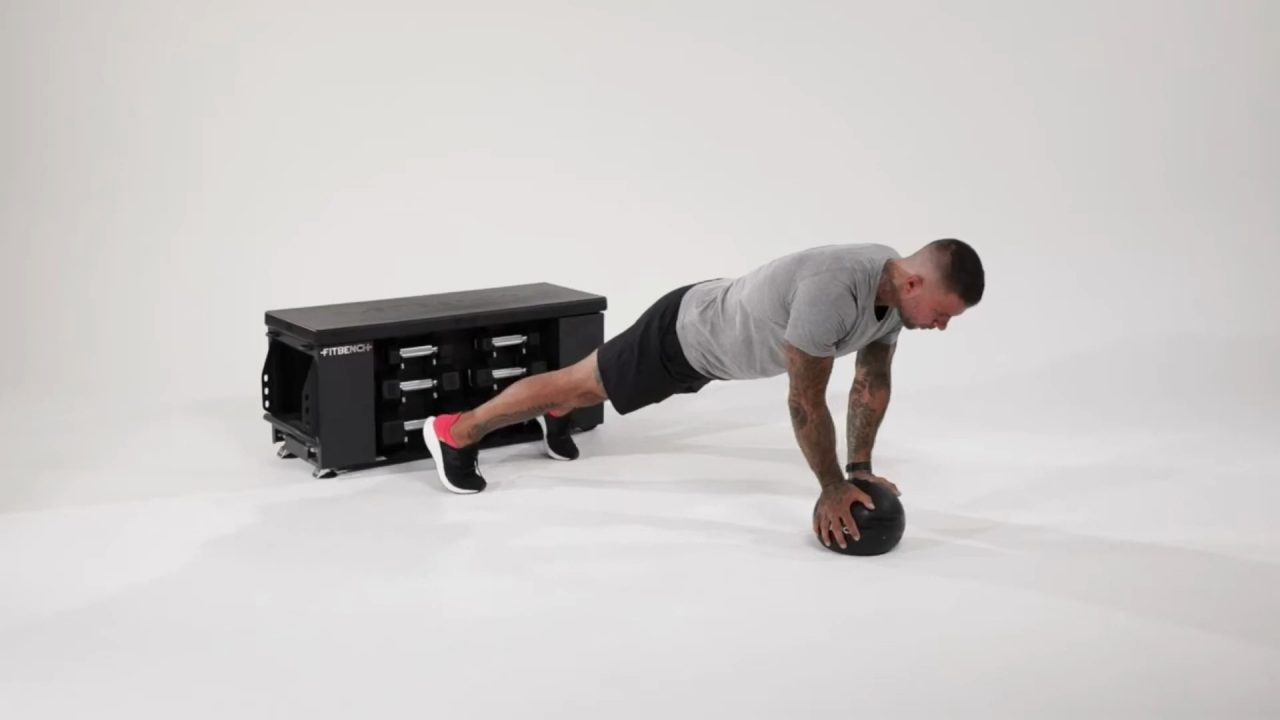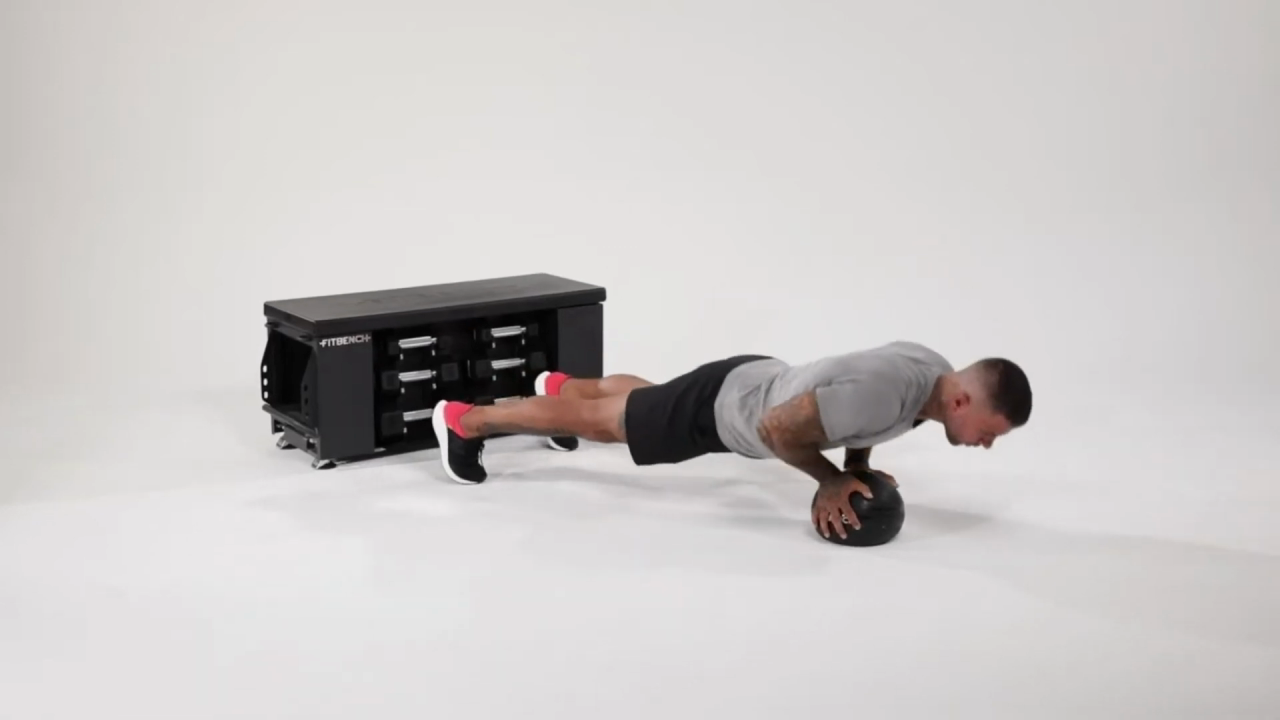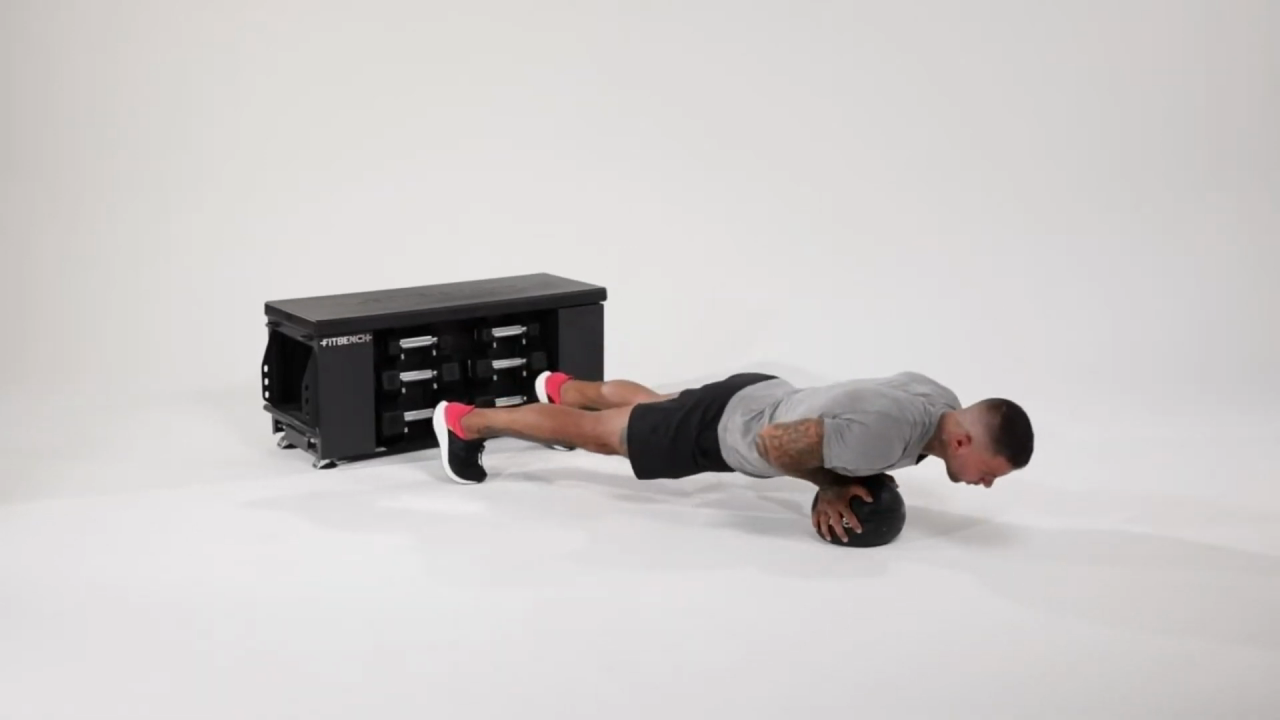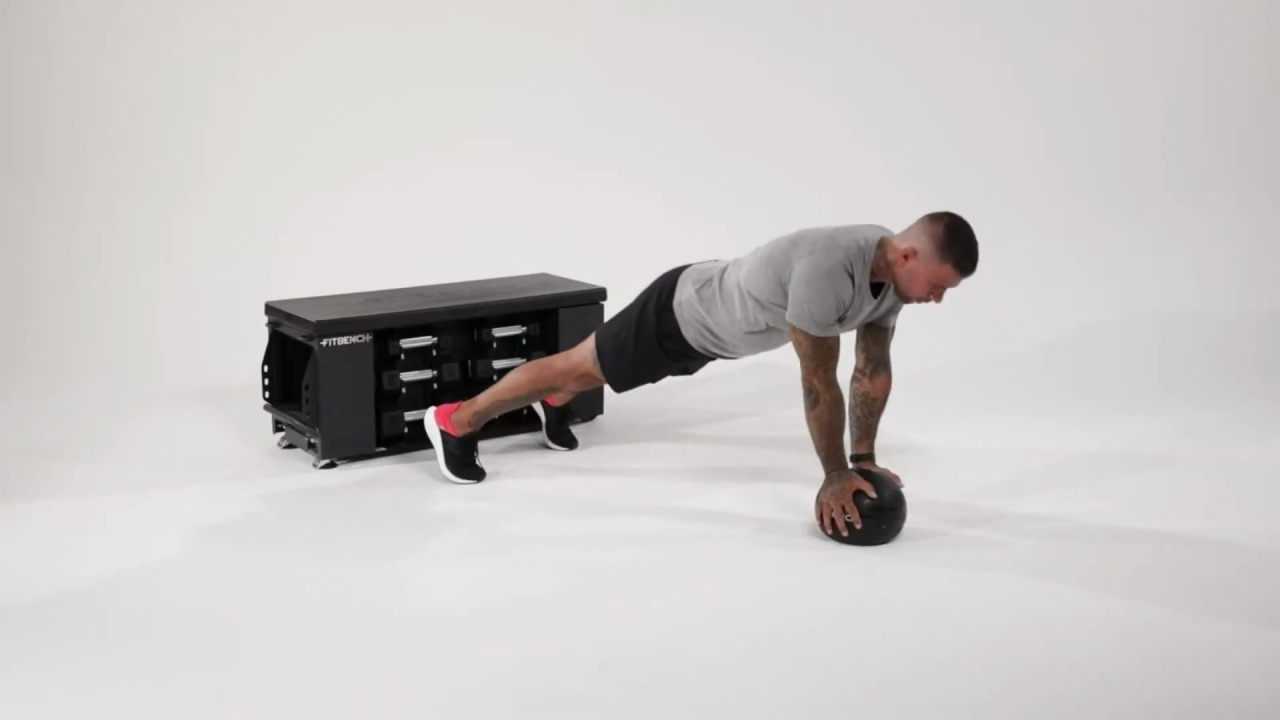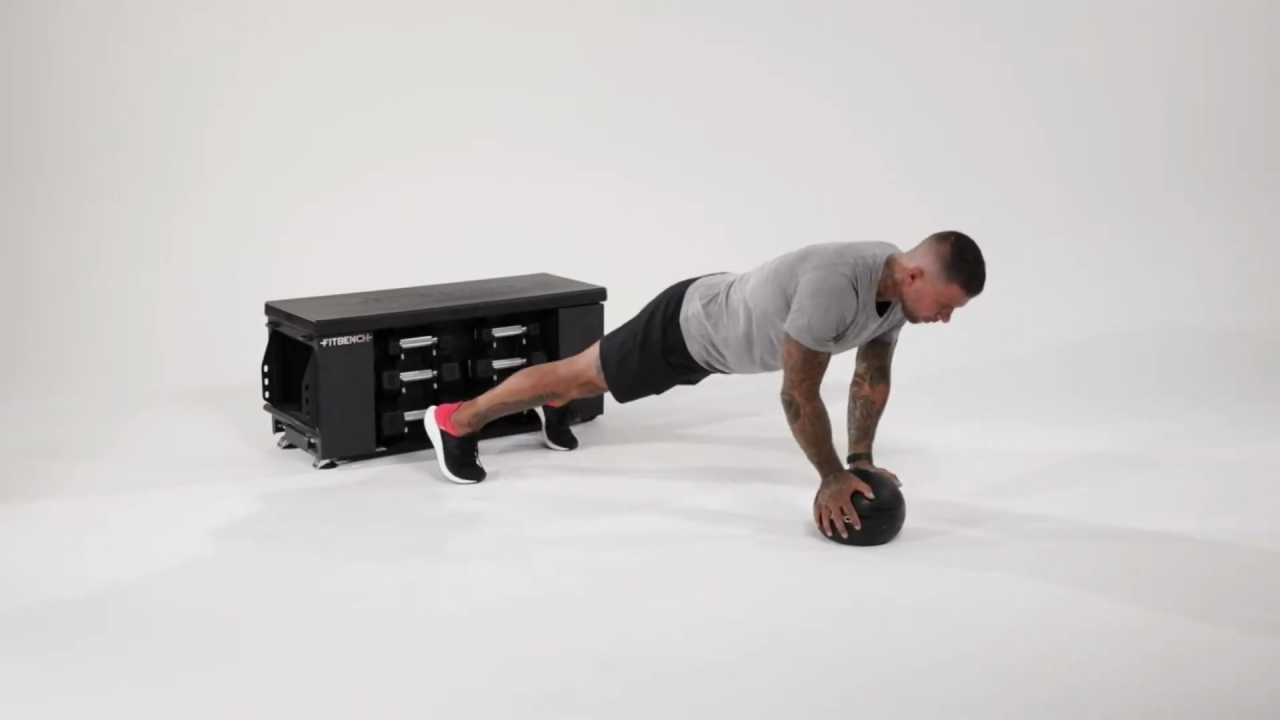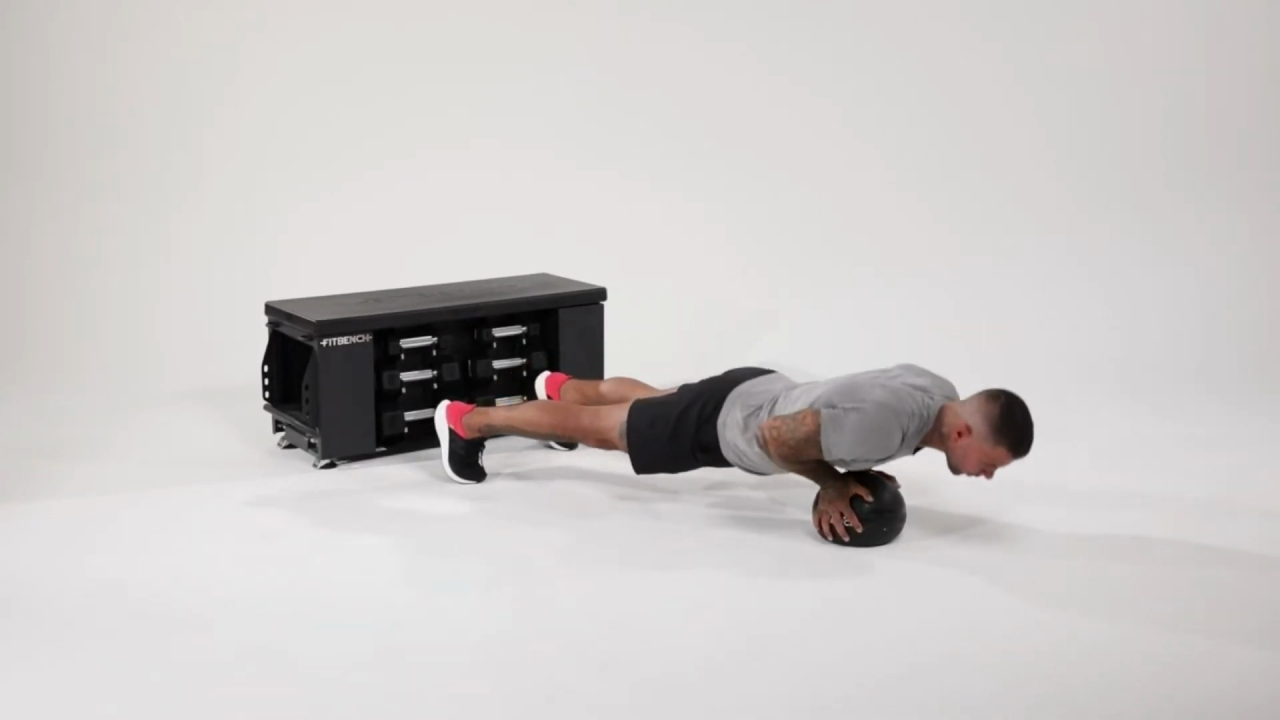
dt=0.7s
person 1, frame 1
left shoulder: (893, 289)
right shoulder: (834, 293)
left elbow: (873, 381)
right elbow: (805, 403)
left wrist: (860, 468)
right wrist: (832, 488)
left hip: (715, 336)
right hip: (686, 333)
left knee: (598, 385)
right knee: (584, 383)
left ankle: (554, 415)
right ankle: (454, 432)
person 1, frame 2
left shoulder: (932, 371)
right shoulder: (883, 396)
right elbow: (776, 429)
left wrist: (860, 467)
right wrist: (832, 480)
left hip: (754, 380)
right hip: (719, 410)
left knee: (639, 394)
right knee: (599, 422)
left ankle: (559, 384)
right ankle: (463, 420)
person 1, frame 3
left shoulder: (941, 403)
right shoulder: (886, 435)
right elbow: (774, 444)
left wrist: (859, 473)
right wrist: (831, 486)
left hip: (759, 397)
right hip: (723, 429)
left knee: (644, 404)
right knee: (598, 434)
left ankle: (561, 387)
right ankle: (463, 421)
person 1, frame 4
left shoulder: (889, 271)
right shoulder: (827, 271)
left elbow: (873, 369)
right elbow: (819, 385)
left wrist: (865, 459)
right wrist: (836, 478)
left hip: (712, 321)
right hip: (682, 311)
left knee: (597, 369)
right knee: (584, 366)
left ankle: (554, 405)
right ankle: (455, 421)
person 1, frame 5
left shoulder: (897, 286)
right shoulder: (835, 287)
left elbow: (872, 374)
right elbow: (798, 394)
left wrist: (861, 459)
right wrist: (832, 478)
left hip: (719, 328)
right hip: (689, 324)
left knee: (600, 373)
right knee: (585, 374)
left ankle: (552, 409)
right ankle: (455, 421)
person 1, frame 6
left shoulder: (938, 394)
right shoulder: (885, 427)
right elbow: (775, 437)
left wrist: (860, 470)
right wrist: (832, 484)
left hip: (758, 390)
right hip: (724, 423)
left knee: (646, 399)
right knee: (600, 429)
left ankle: (561, 386)
right ankle: (465, 420)
